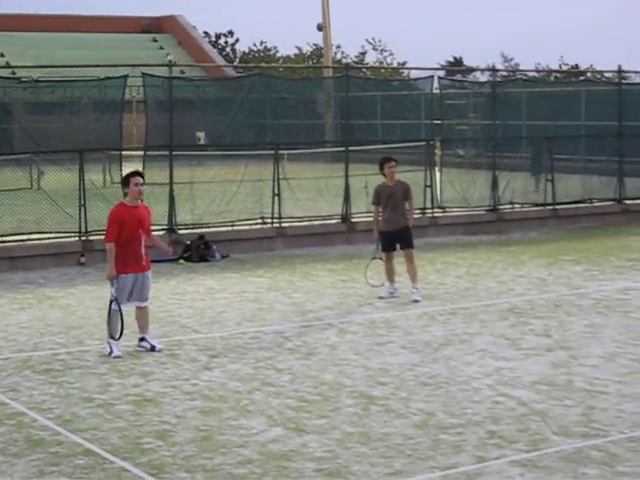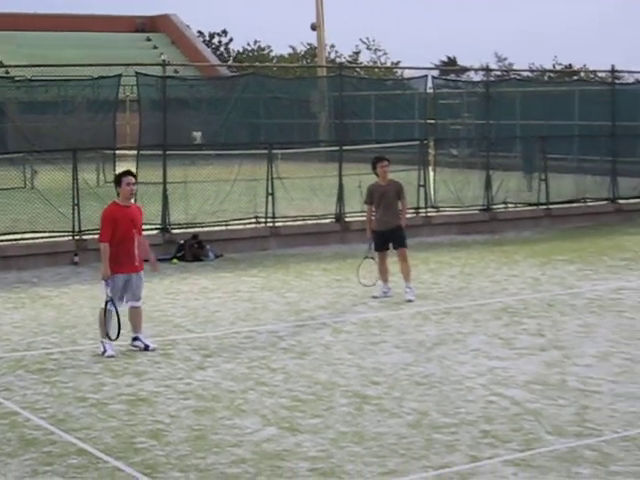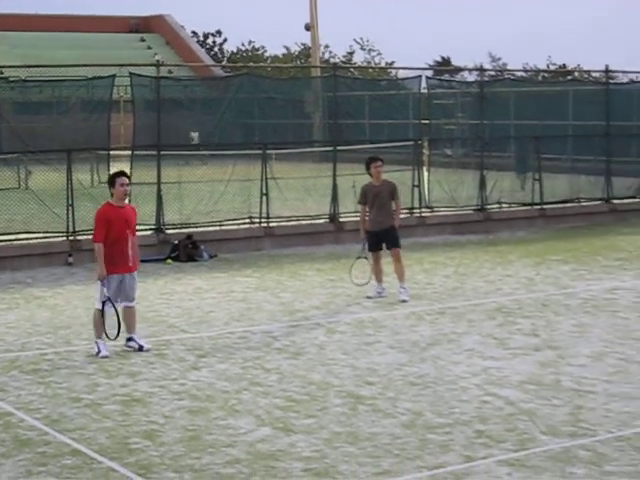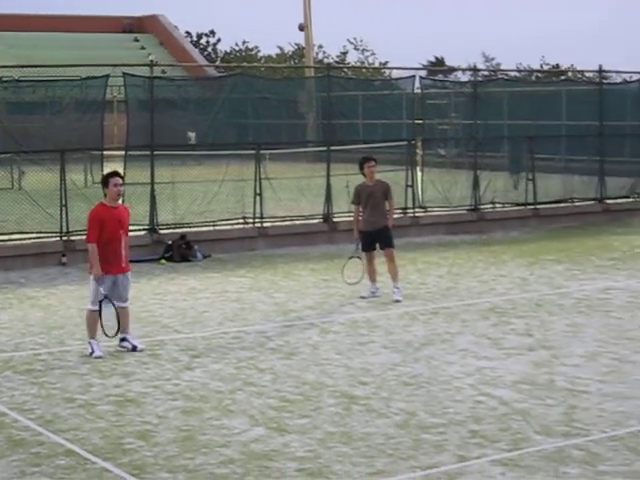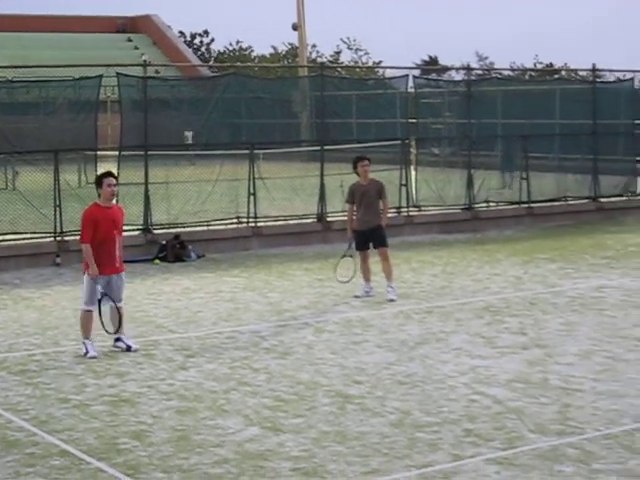
dt=0.1s
person 1, frame 1
left shoulder: (146, 210)
right shoulder: (117, 212)
right elbow: (110, 242)
left wrist: (162, 246)
right wrist: (111, 266)
left hip: (143, 267)
right hip: (122, 269)
left knee: (142, 303)
left ankle: (144, 338)
right ankle: (112, 342)
person 1, frame 2
left shoulder: (137, 210)
right shoulder: (110, 212)
right elbow: (104, 242)
left wrist: (149, 255)
right wrist: (105, 266)
left hip: (136, 267)
right hip: (115, 269)
left knee: (135, 303)
left ankle: (137, 337)
right ankle: (105, 341)
person 1, frame 3
left shoulder: (131, 211)
right shoulder: (103, 212)
right elbow: (98, 242)
left wrist: (137, 260)
right wrist: (101, 266)
left hip: (129, 268)
right hip: (109, 269)
left knee: (129, 303)
right knee: (102, 306)
left ankle: (131, 338)
right ankle: (99, 342)
person 1, frame 4
left shoulder: (125, 211)
right shoulder: (97, 212)
right elbow: (91, 243)
left wrist: (127, 262)
right wrist: (95, 266)
left hip: (122, 268)
right hip: (103, 269)
left knee: (123, 303)
right knee: (95, 306)
left ankle: (125, 338)
right ankle: (92, 342)
person 1, frame 5
left shoulder: (119, 211)
right shoulder: (90, 213)
right elbow: (85, 243)
right wrist: (92, 266)
left hip: (116, 268)
right hip: (96, 270)
left knee: (117, 303)
right knee: (88, 306)
left ankle: (119, 338)
right ankle: (86, 343)
person 2, frame 1
left shoulder: (404, 186)
right shoulder: (379, 189)
left elbow: (411, 204)
right elbow: (377, 210)
left wrist: (410, 220)
right wrist: (376, 230)
left hip: (403, 227)
right hip: (386, 229)
left knee: (409, 256)
right knee: (388, 258)
left ankle: (415, 288)
right ankle: (392, 288)
person 2, frame 2
left shoulder: (397, 185)
right shoulder: (372, 188)
left elbow: (403, 204)
right elbow: (369, 210)
left wrist: (403, 219)
right wrist: (368, 229)
left hip: (396, 226)
right hip: (379, 228)
left knee: (403, 255)
right knee: (382, 257)
left ankle: (408, 288)
right ankle: (386, 288)
person 2, frame 3
left shoulder: (391, 185)
right shoulder: (366, 189)
left elbow: (397, 204)
right elbow: (363, 210)
left wrist: (397, 220)
right wrist: (362, 229)
left hip: (389, 227)
right hip: (373, 229)
left knee: (396, 256)
right knee: (376, 258)
left ankle: (403, 288)
right ankle: (380, 288)
person 2, frame 4
left shoulder: (384, 185)
right shoulder: (359, 189)
left elbow: (391, 204)
right elbow: (357, 210)
left wrist: (390, 220)
right wrist: (356, 229)
left hip: (383, 227)
right hip: (366, 229)
left knee: (390, 256)
right knee: (369, 258)
left ankle: (396, 288)
right ankle: (374, 288)
person 2, frame 5
left shoulder: (378, 185)
right shoulder: (353, 188)
left elbow: (385, 203)
right elbow: (351, 209)
left wrist: (384, 219)
right wrist: (349, 228)
left hip: (376, 226)
right hip: (360, 228)
left knee: (384, 255)
right knee: (363, 257)
left ankle: (390, 287)
right ankle: (368, 287)
